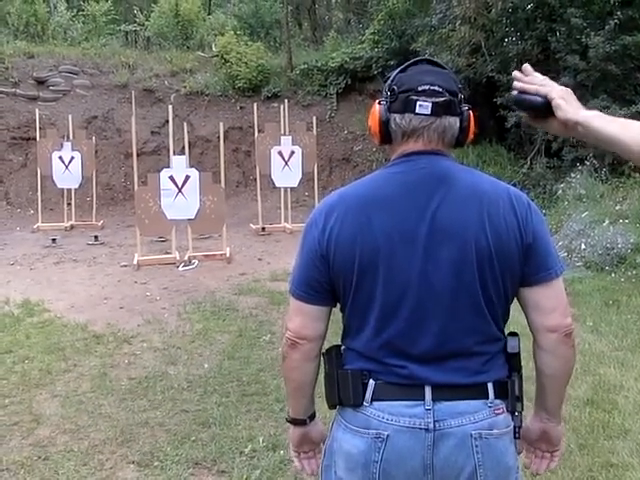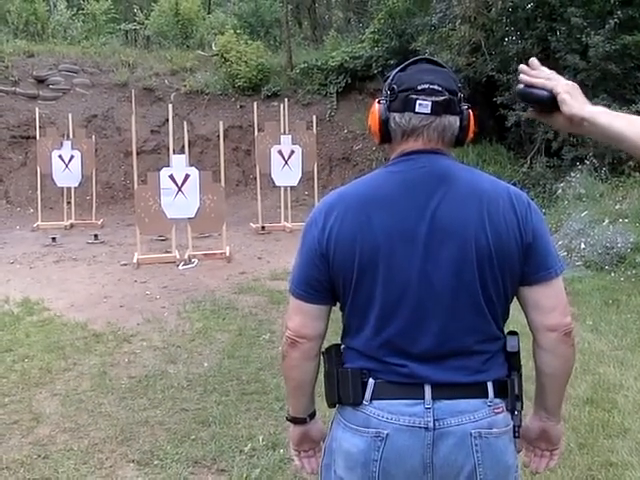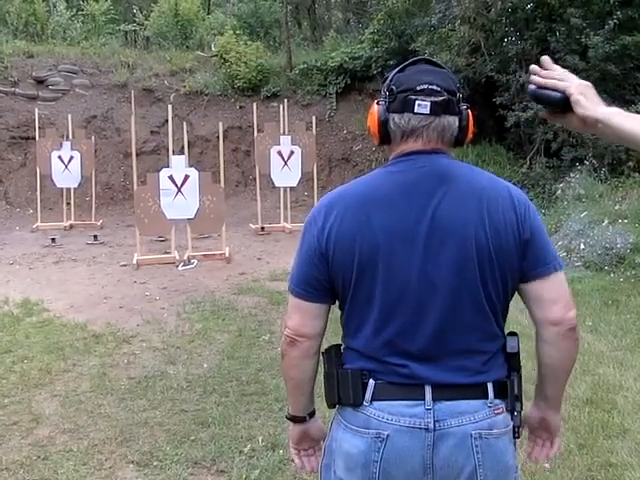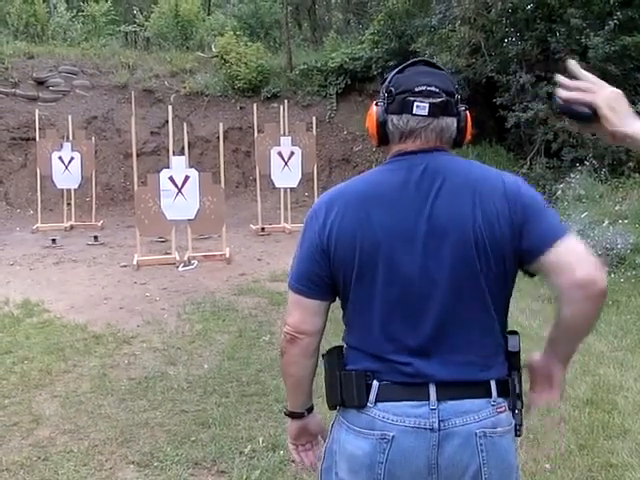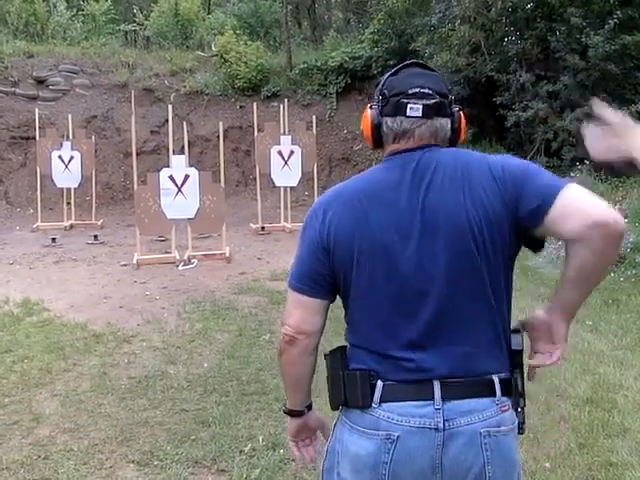
dt=0.1s
person 1, frame 1
left shoulder: (336, 212)
right shoulder: (511, 207)
left elbow: (301, 338)
right elbow: (556, 328)
left wrist: (301, 420)
right wrist: (548, 418)
left hip: (372, 429)
right hip: (479, 430)
person 1, frame 2
left shoulder: (335, 212)
right shoulder: (509, 206)
left elbow: (300, 336)
right elbow: (556, 328)
left wrist: (301, 418)
right wrist: (547, 417)
left hip: (371, 429)
right hip: (478, 429)
person 1, frame 3
left shoulder: (335, 211)
right shoulder: (507, 204)
left elbow: (299, 335)
right elbow: (559, 321)
left wrist: (300, 416)
right wrist: (548, 407)
left hip: (372, 430)
right hip: (477, 430)
person 1, frame 4
left shoulder: (334, 209)
right shoulder: (502, 194)
left elbow: (298, 332)
right elbow: (588, 282)
left wrist: (299, 412)
right wrist: (556, 358)
left hip: (373, 430)
right hip: (480, 429)
person 1, frame 5
left shoulder: (334, 208)
right shoulder: (499, 180)
left elbow: (298, 332)
right elbow: (603, 222)
left wrist: (298, 410)
right wrist: (557, 315)
left hip: (378, 430)
right hip: (484, 429)
